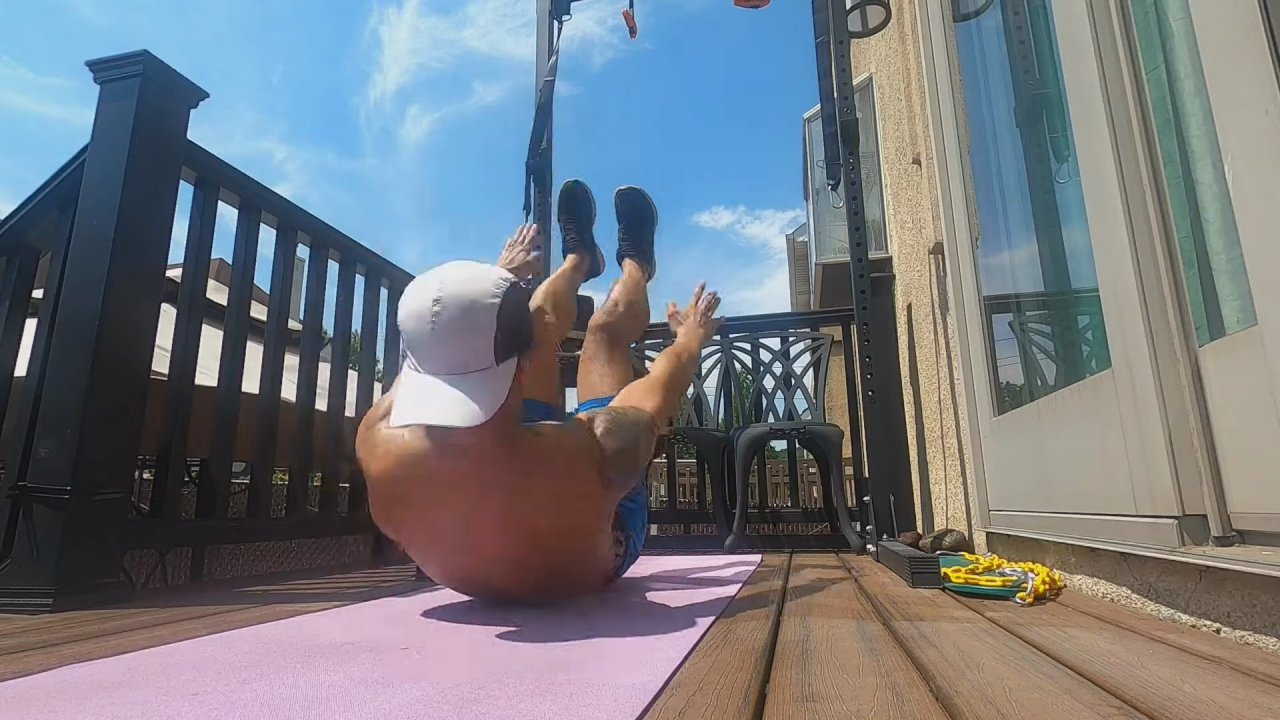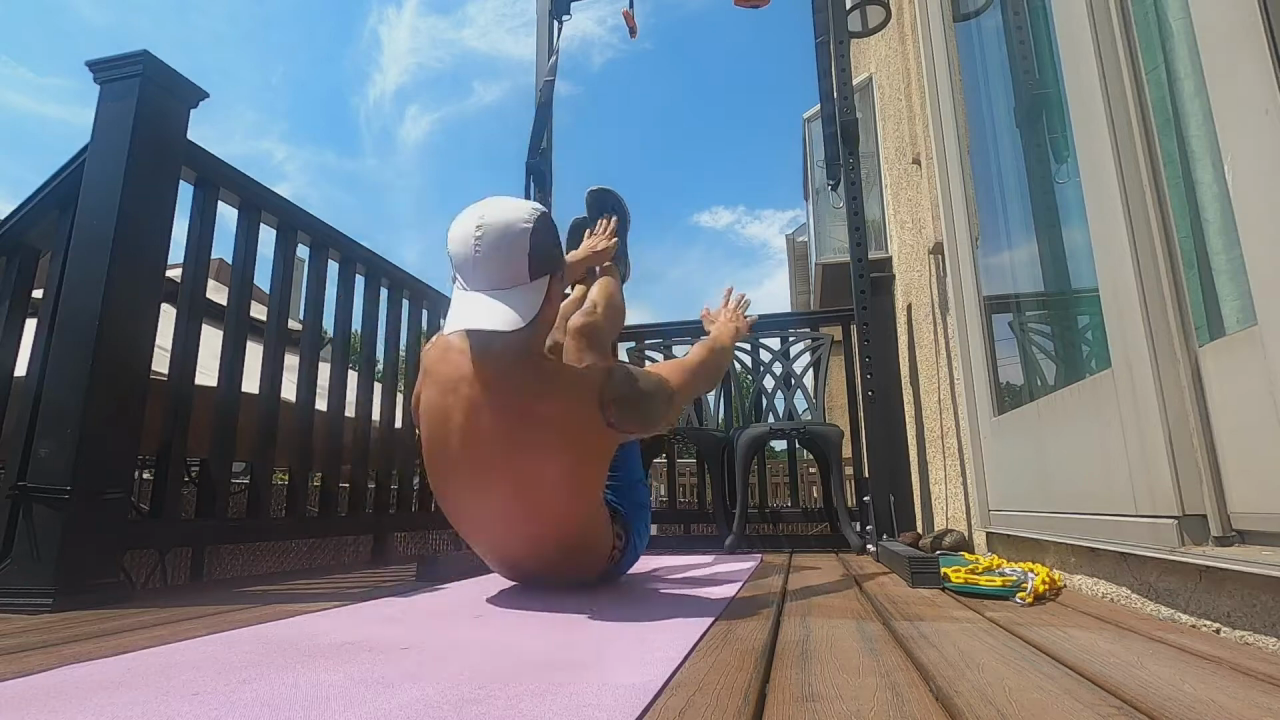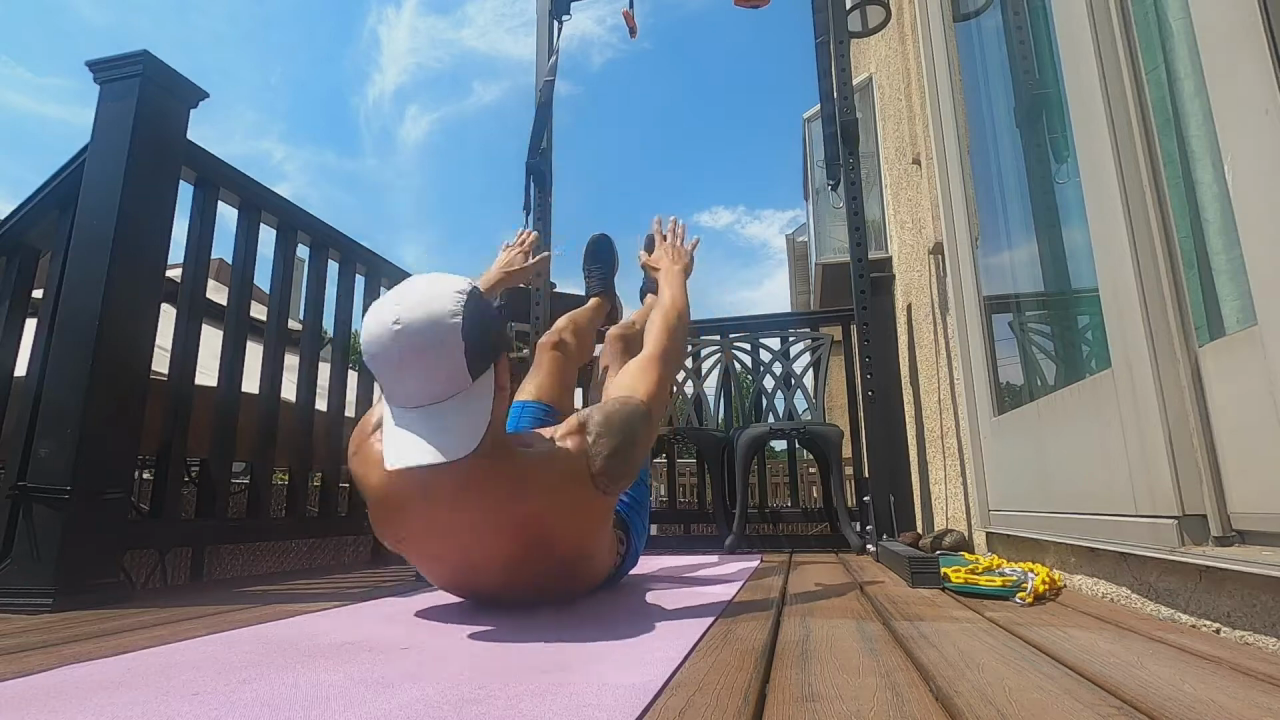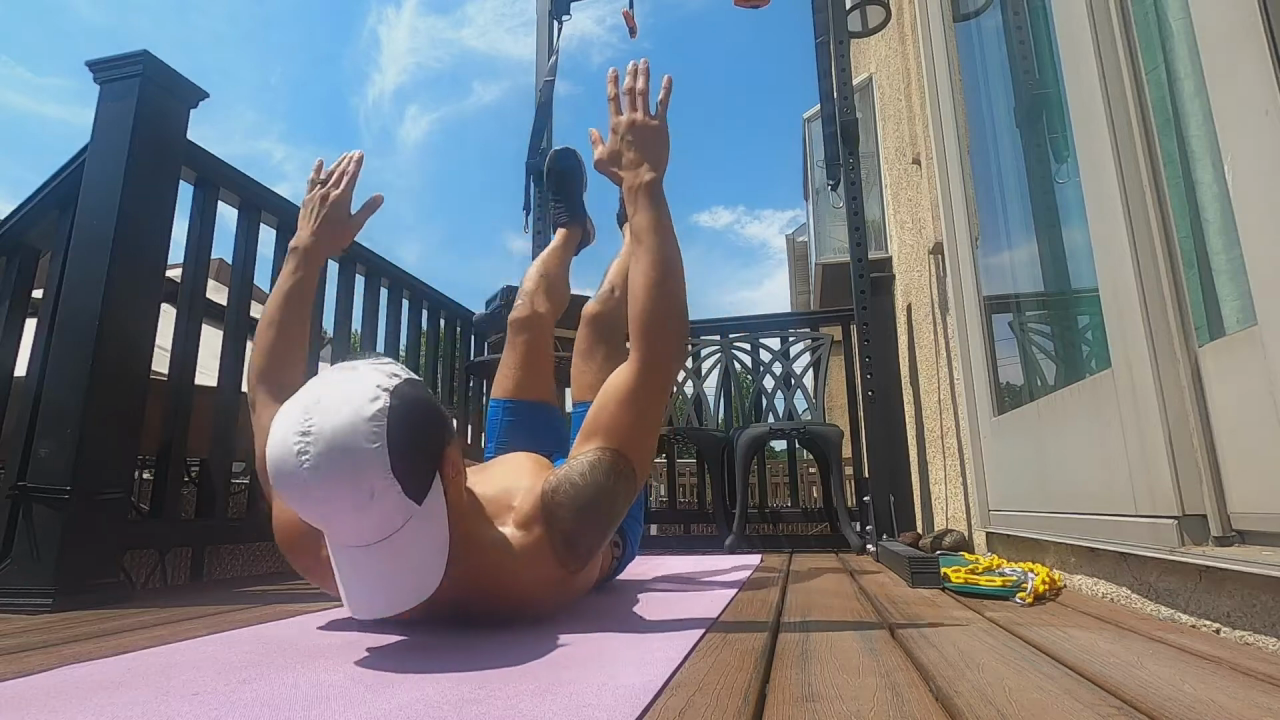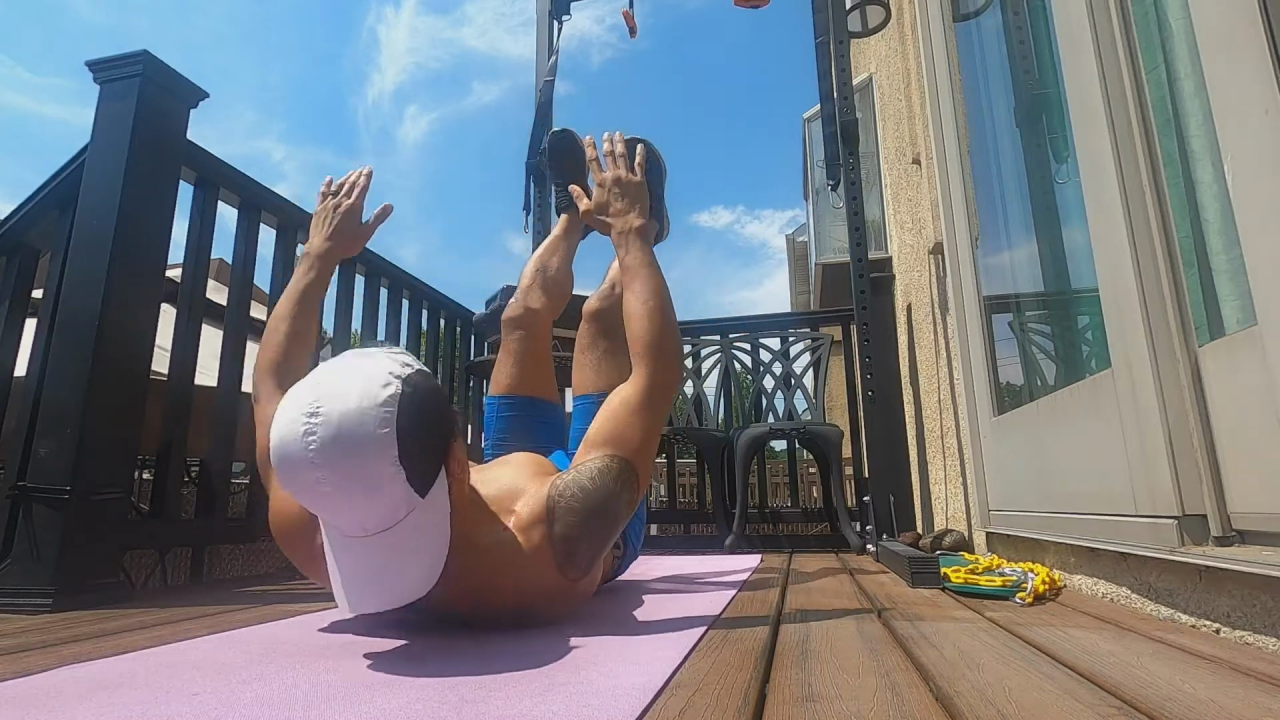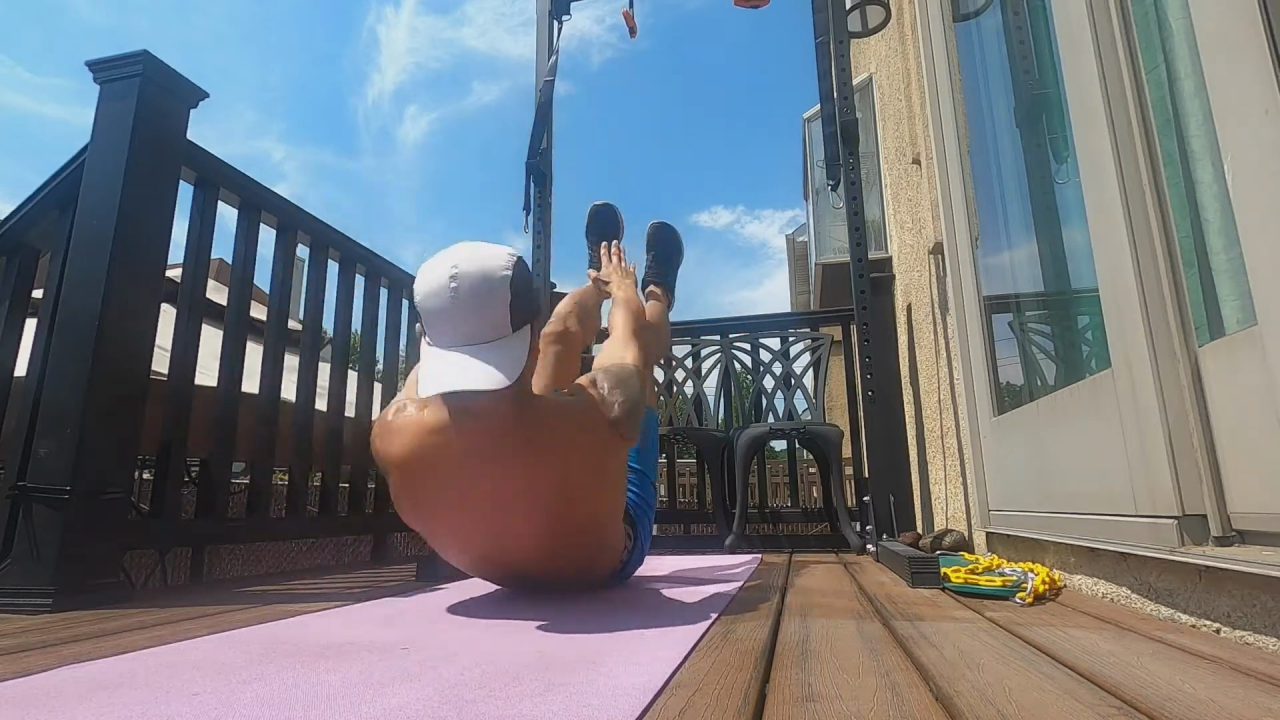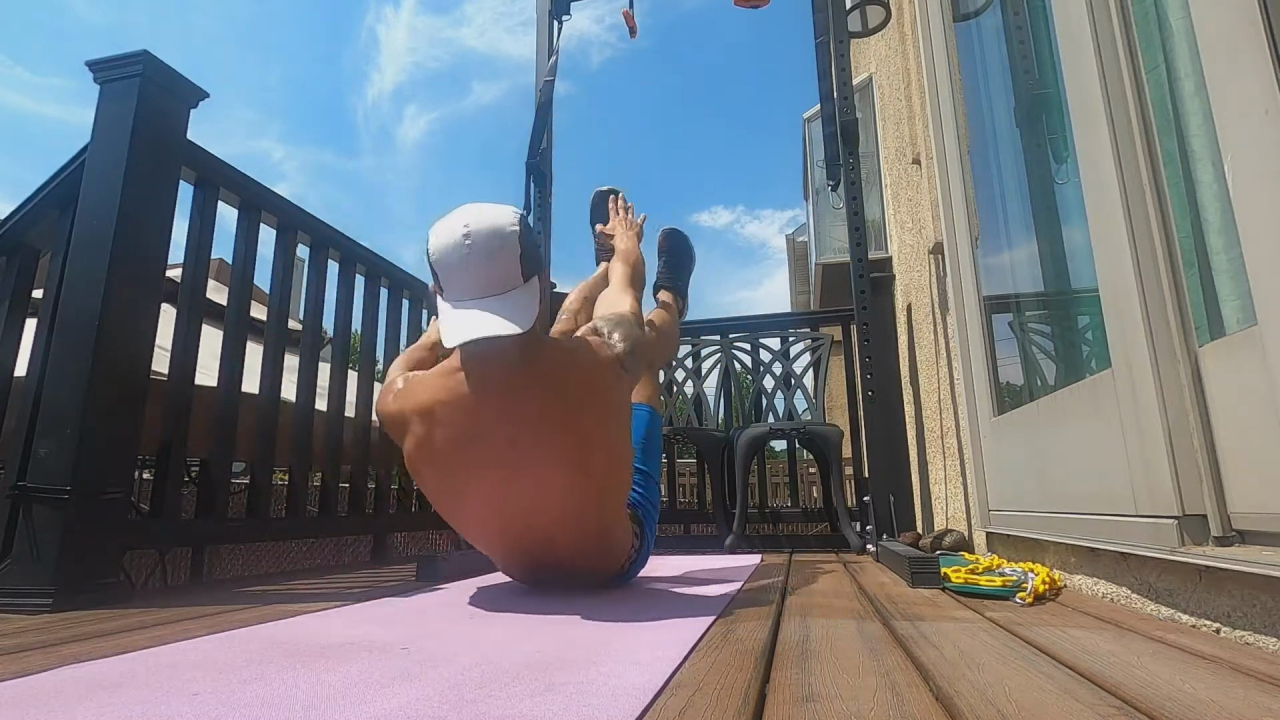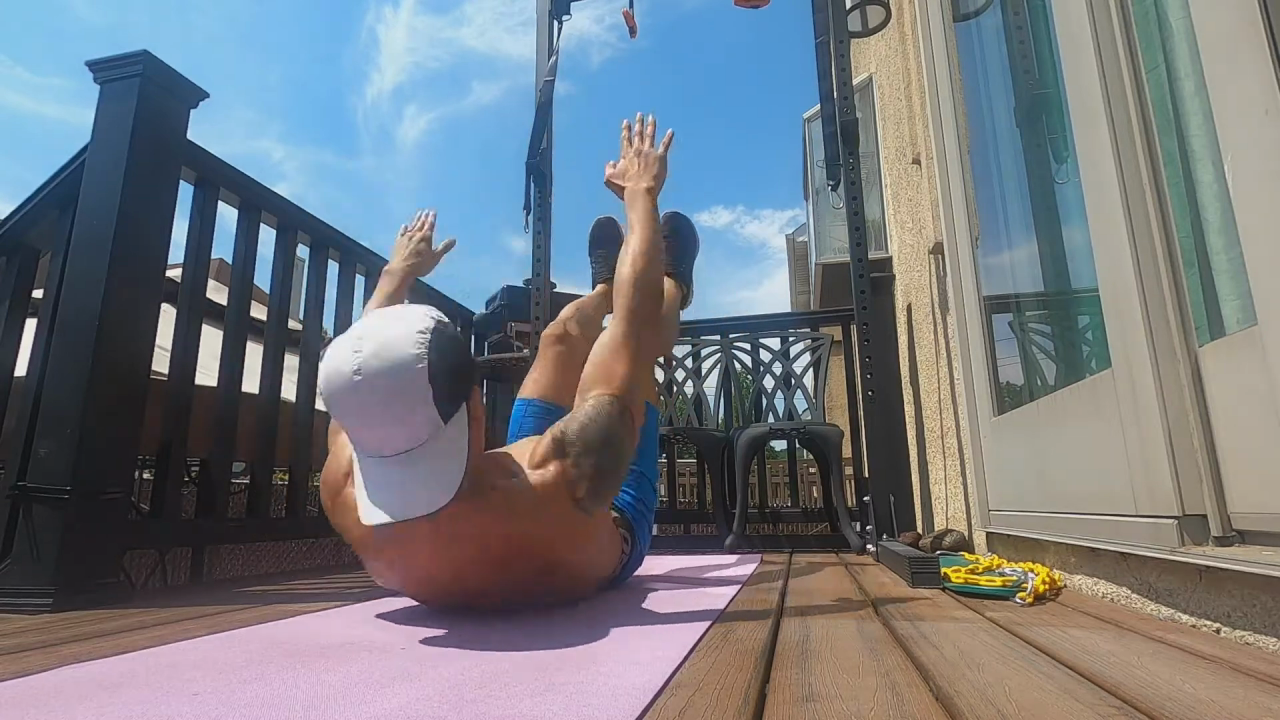
dt=0.3s
person 1, frame 1
left shoulder: (379, 447)
right shoulder: (586, 453)
left elbow: (437, 331)
right elbow: (665, 386)
left wrist: (495, 276)
right wrist: (689, 336)
right hip: (589, 564)
left knee: (541, 322)
right knee: (608, 331)
left ankle: (579, 258)
right ankle: (635, 263)
person 1, frame 2
left shoulder: (436, 358)
right shoulder: (595, 392)
left elbow: (499, 289)
right elbow: (697, 372)
left wrist: (573, 263)
right wrist: (724, 333)
left hip: (507, 557)
right hip: (597, 560)
left knee: (556, 346)
right knee: (585, 329)
left ankle: (587, 284)
right ankle: (608, 276)
person 1, frame 3
left shoulder: (372, 457)
right shoulder: (581, 463)
right elbow: (661, 358)
left wrist: (488, 283)
right wrist: (673, 273)
right hip: (595, 563)
left knee: (555, 342)
right knee: (622, 345)
left ankle: (600, 305)
right ankle: (653, 301)
person 1, frame 4
left shoulder: (306, 540)
right shoulder: (550, 542)
left elbow: (267, 385)
right elbow: (659, 355)
left wrist: (306, 248)
right wrist: (643, 183)
right hip: (592, 545)
left knee: (528, 318)
right knee: (601, 319)
left ankle: (570, 233)
right ankle: (635, 225)
person 1, frame 5
left shoulder: (308, 535)
right shoulder: (552, 546)
left elbow: (272, 386)
right elbow: (660, 371)
left wrist: (316, 259)
right wrist: (633, 230)
right hip: (591, 544)
left knee: (524, 317)
right knee: (603, 316)
left ankle: (573, 221)
right ankle: (643, 222)
person 1, frame 6
left shoulder: (395, 435)
right shoulder: (600, 405)
right elbow: (627, 333)
left wrist: (451, 332)
right wrist: (625, 289)
right hip: (603, 565)
left knee: (562, 335)
right knee: (636, 341)
left ankle: (598, 282)
right ankle: (656, 296)
person 1, frame 7
left shoulder: (405, 400)
right shoulder: (602, 357)
right elbow: (625, 289)
right wrist: (627, 242)
left hip: (520, 564)
right hip: (609, 563)
left ankle: (606, 265)
right ankle: (670, 300)
person 1, frame 8
left shoulder: (346, 499)
right shoulder: (562, 484)
left elbow: (366, 360)
right elbow: (632, 331)
left wrist: (395, 274)
right wrist: (641, 194)
left hip: (513, 569)
right hip: (608, 546)
left knee: (563, 335)
right knee: (634, 330)
left ankle: (605, 290)
right ankle: (673, 287)
